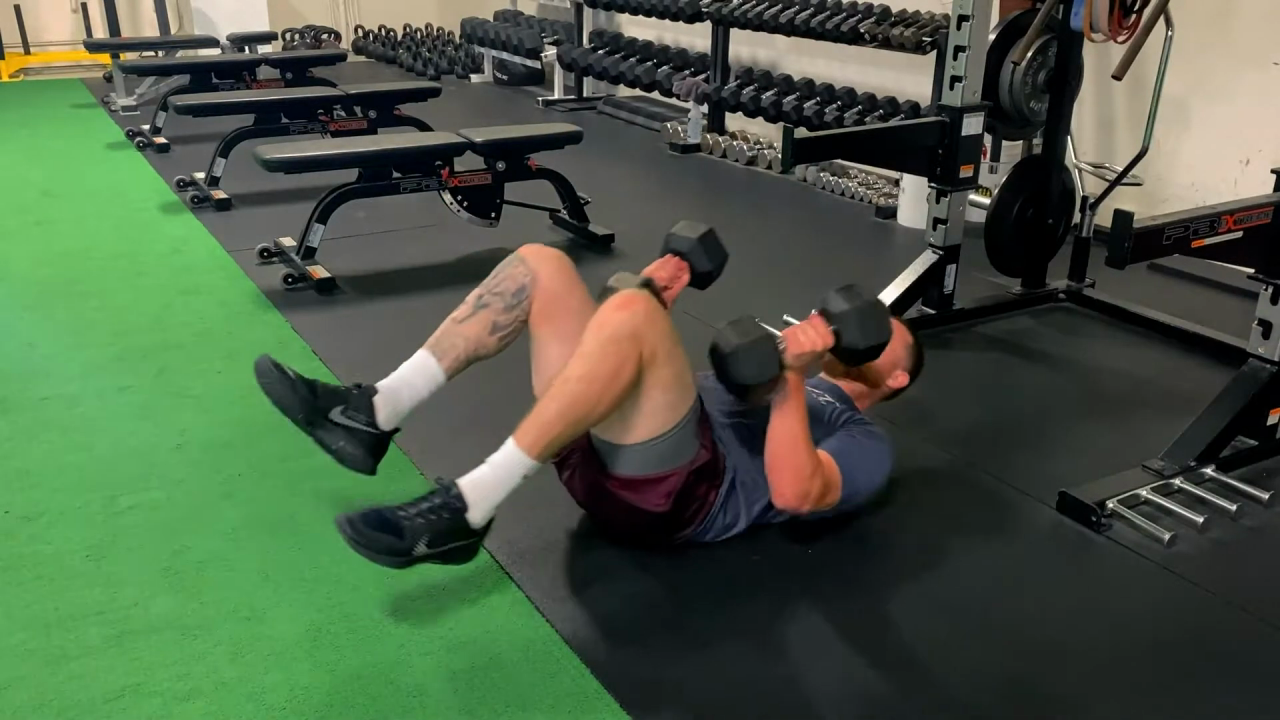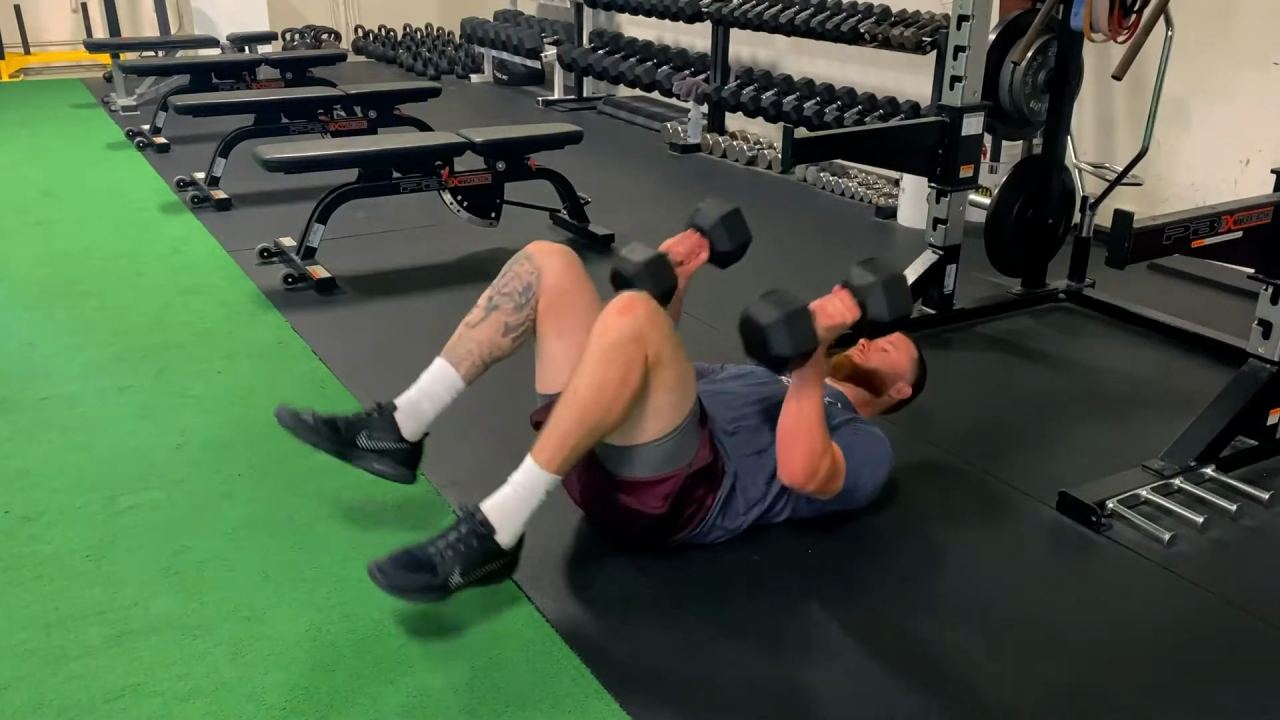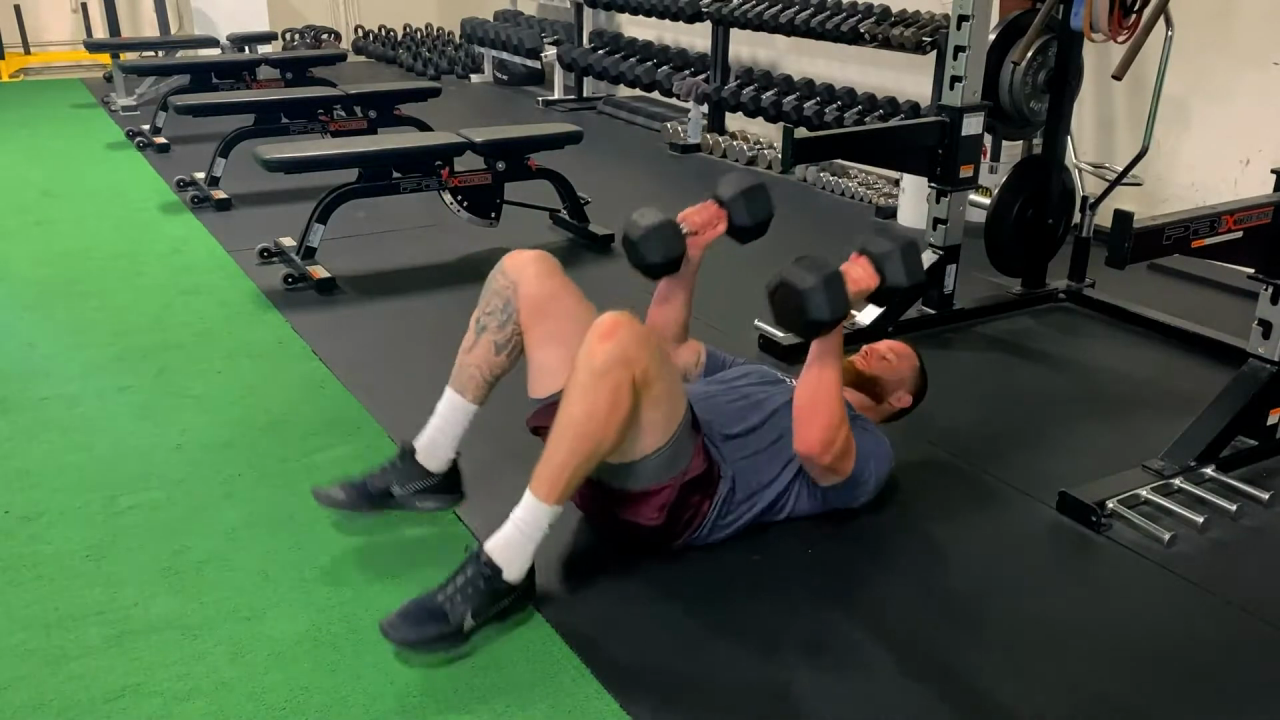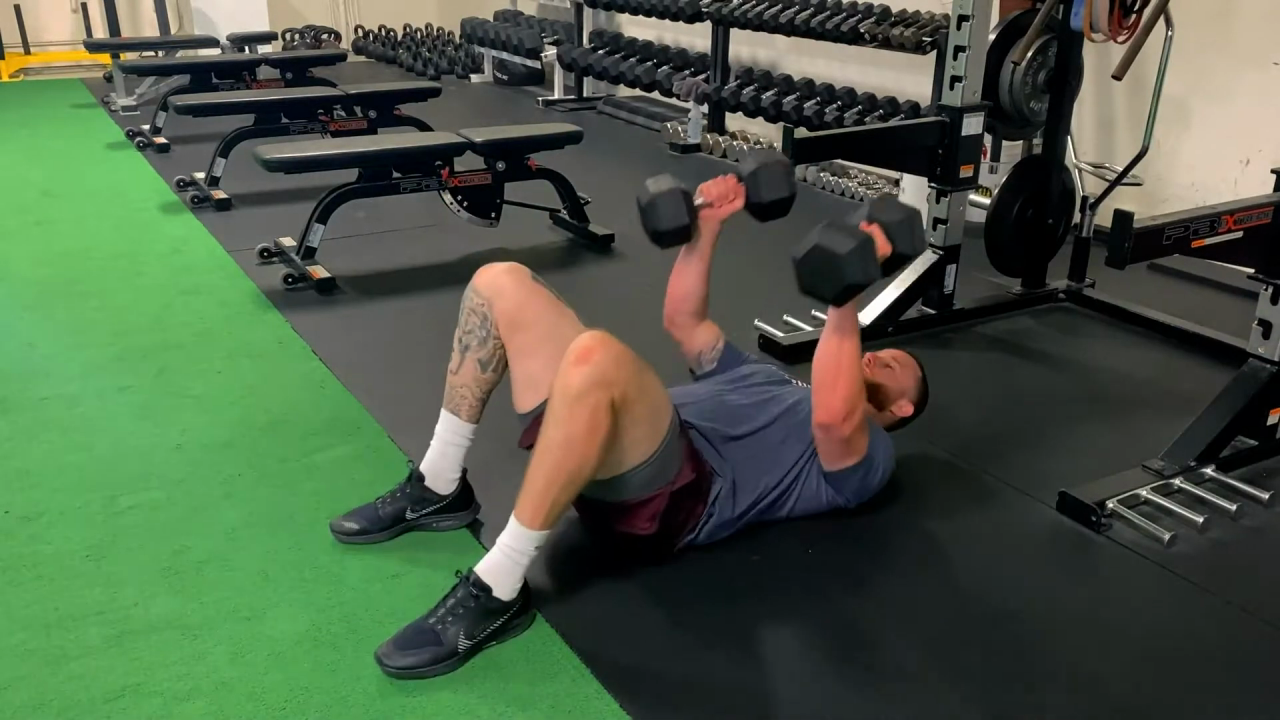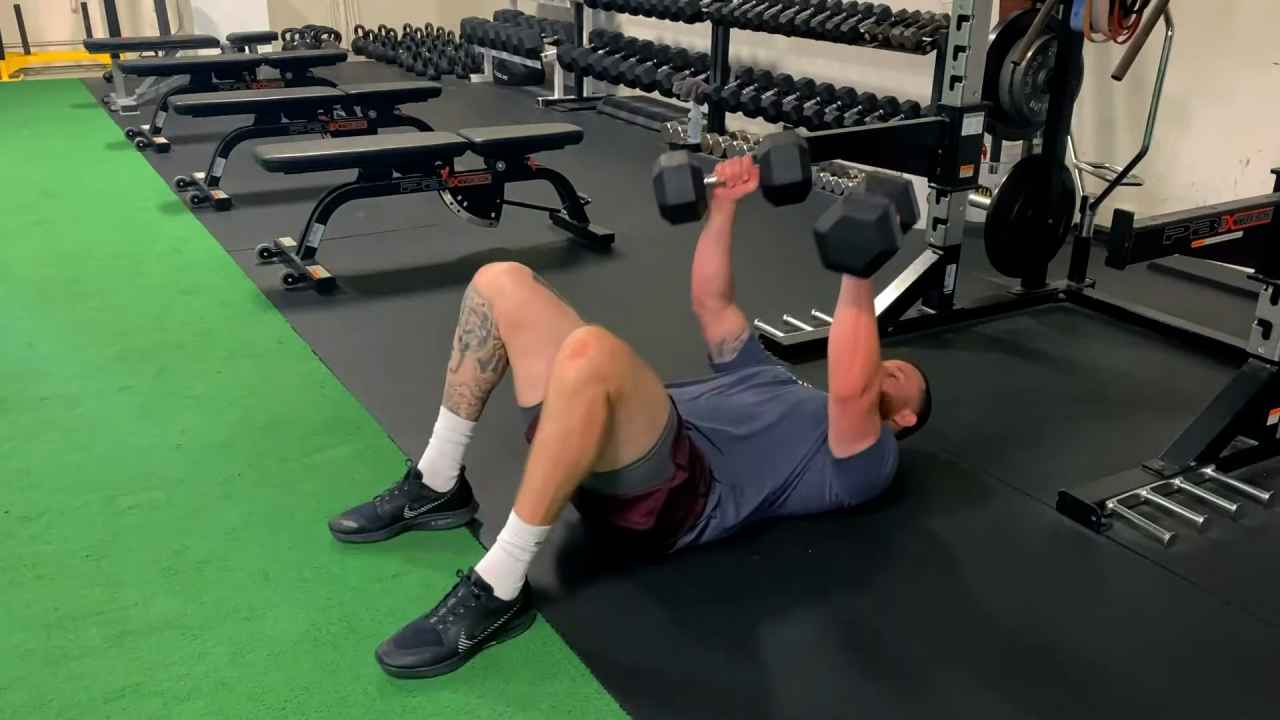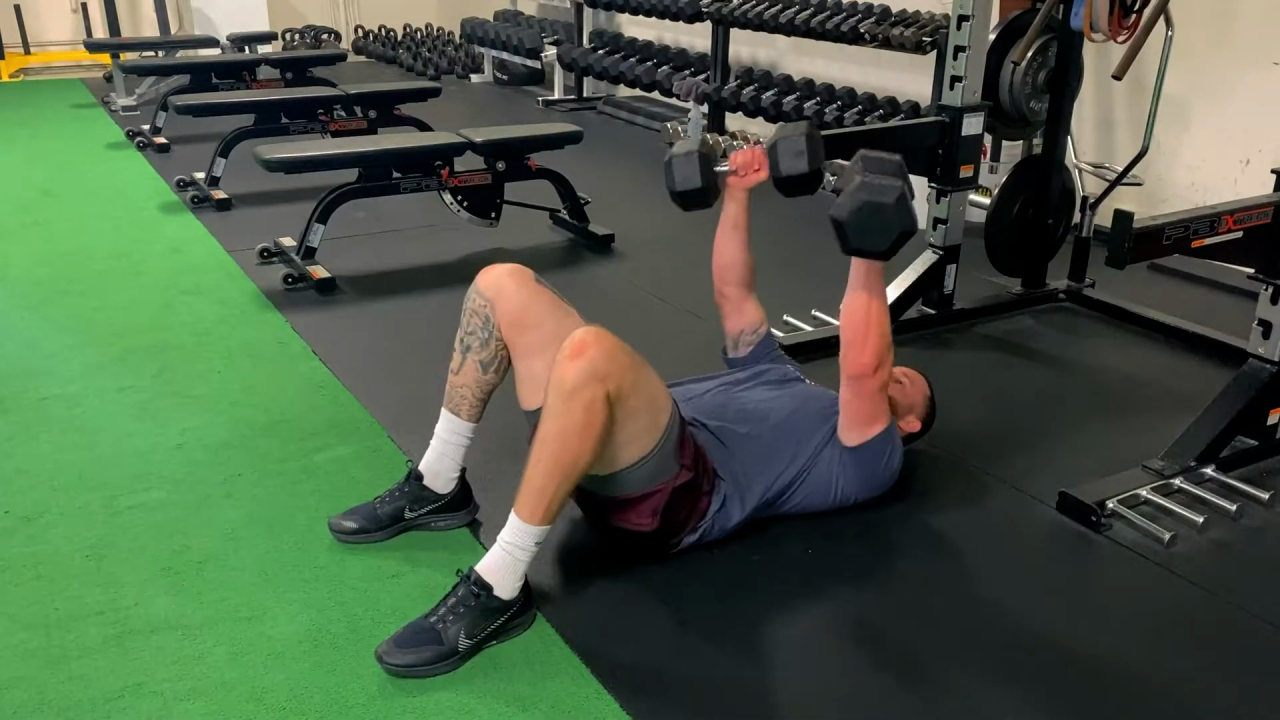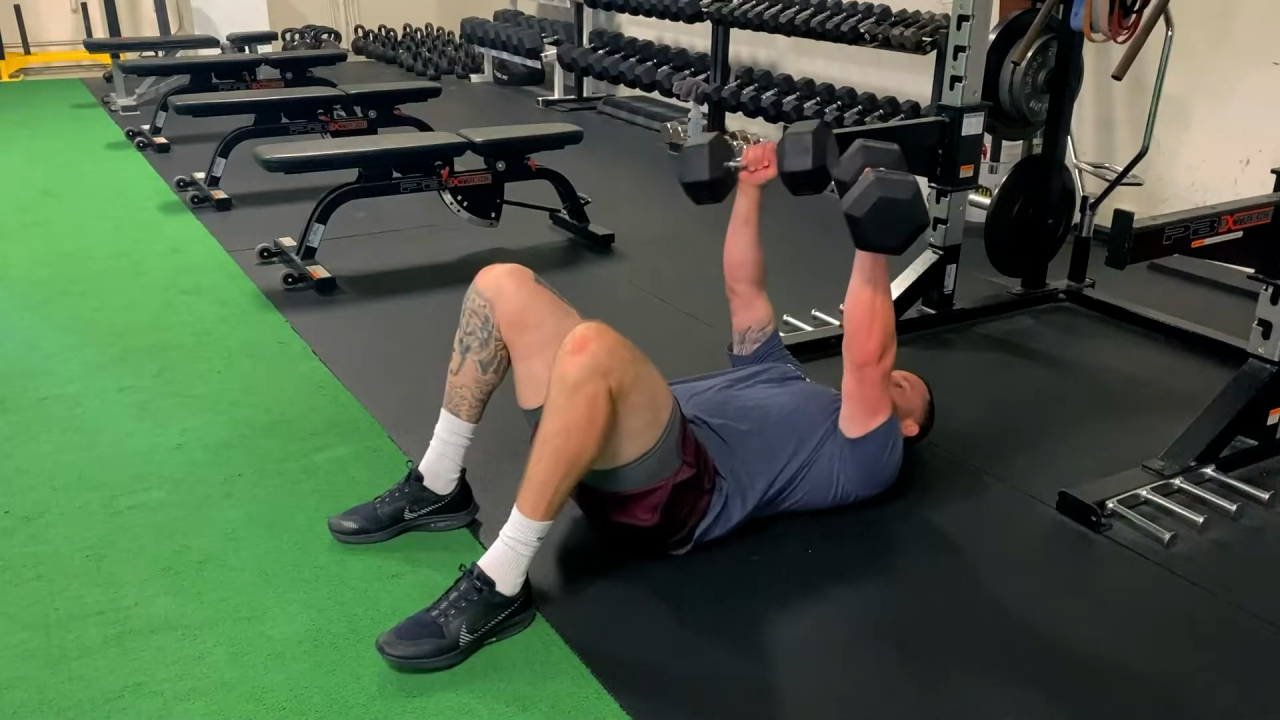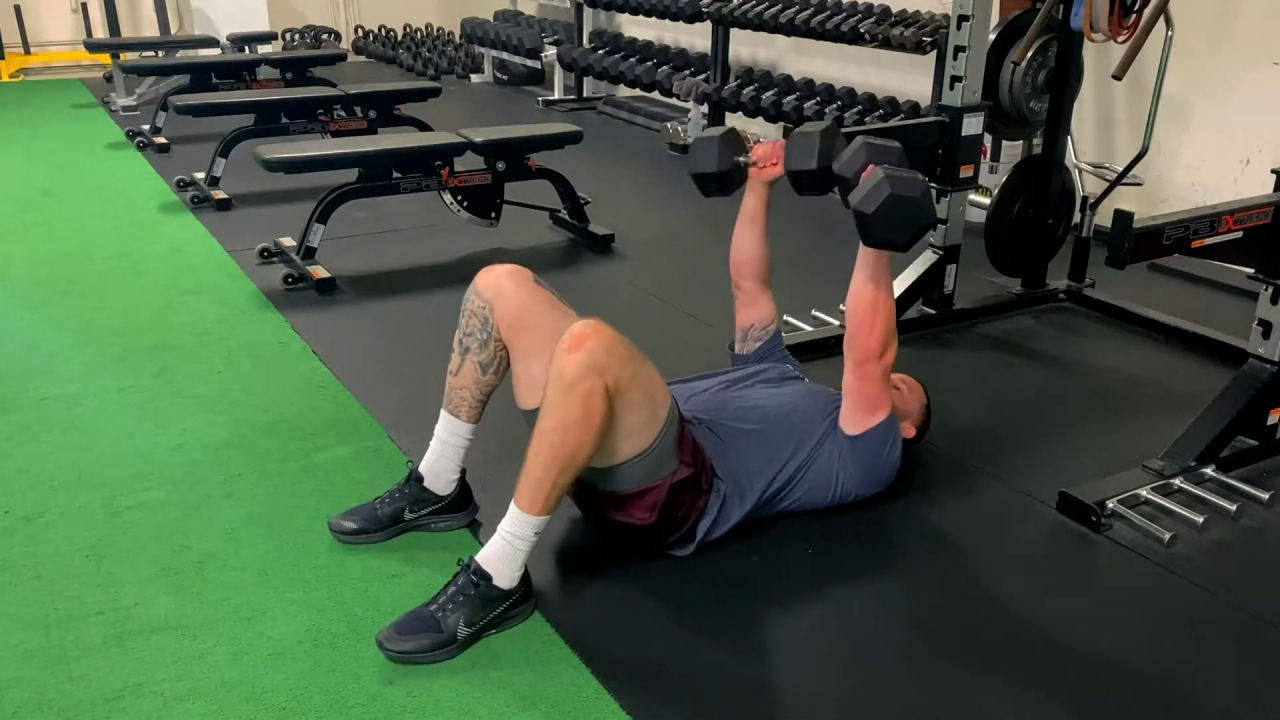
dt=0.1s
person 1, frame 1
left shoulder: (864, 447)
left elbow: (791, 494)
right elbow: (648, 368)
left wrist: (793, 377)
right wrist: (663, 299)
left hip: (670, 490)
right hip: (597, 455)
left knee: (627, 311)
right knee: (540, 263)
left ankle: (466, 509)
right ankle: (372, 414)
person 1, frame 2
left shoulder: (865, 445)
right shoulder: (769, 375)
left elbow: (799, 473)
right elbow: (664, 380)
left wrist: (812, 358)
right wrist: (673, 277)
left hip: (672, 491)
right hip: (602, 458)
left knee: (630, 314)
right knee: (548, 261)
left ankle: (493, 532)
right ankle: (397, 429)
person 1, frame 3
left shoulder: (865, 453)
right shoulder: (762, 376)
left elbow: (815, 444)
right elbow: (668, 340)
left wrist: (828, 326)
right wrist: (690, 253)
left hip: (674, 491)
right hip: (607, 453)
left knee: (616, 334)
right knee: (527, 270)
left ankle: (502, 570)
right ankle: (427, 465)
person 1, frame 4
left shoulder: (866, 455)
right shoulder: (769, 378)
left elbow: (833, 412)
right elbow: (683, 320)
left wrist: (845, 297)
right wrist: (706, 226)
left hip: (669, 494)
right hip: (597, 453)
left knee: (592, 356)
right knee: (500, 283)
left ankle: (498, 589)
right ankle: (438, 488)
person 1, frame 5
left shoulder: (865, 458)
right shoulder: (775, 379)
left elbow: (850, 387)
right elbow: (712, 302)
left wrist: (858, 273)
right wrist: (722, 206)
left hip: (669, 492)
right hip: (607, 443)
left knee: (589, 349)
right knee: (501, 282)
left ankle: (498, 588)
right ankle: (437, 486)
person 1, frame 6
left shoulder: (870, 456)
right shoulder: (781, 377)
left elbow: (859, 365)
right elbow: (733, 291)
left wrist: (868, 254)
right wrist: (736, 196)
left hip: (669, 491)
right hip: (605, 444)
left knee: (589, 351)
right knee: (503, 285)
left ankle: (499, 588)
right ankle: (437, 486)
person 1, frame 7
left shoulder: (867, 456)
right shoulder: (784, 378)
left elbow: (865, 355)
right elbow: (744, 288)
right wrist: (749, 189)
left hip: (671, 487)
right hip: (609, 452)
left knee: (592, 347)
right knee: (503, 286)
left ankle: (500, 585)
right ankle: (437, 488)
person 1, frame 8
left shoulder: (867, 457)
right shoulder: (784, 380)
left elbow: (867, 350)
right elbow: (748, 285)
right wrist: (757, 187)
left hip: (667, 487)
right hip: (604, 451)
left knee: (589, 344)
right knee: (502, 286)
left ankle: (498, 579)
right ankle: (438, 488)
